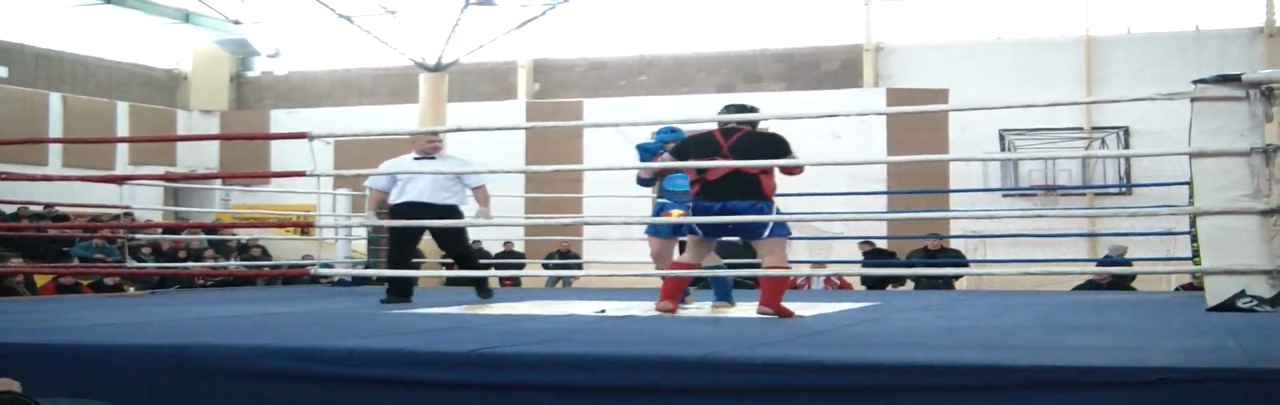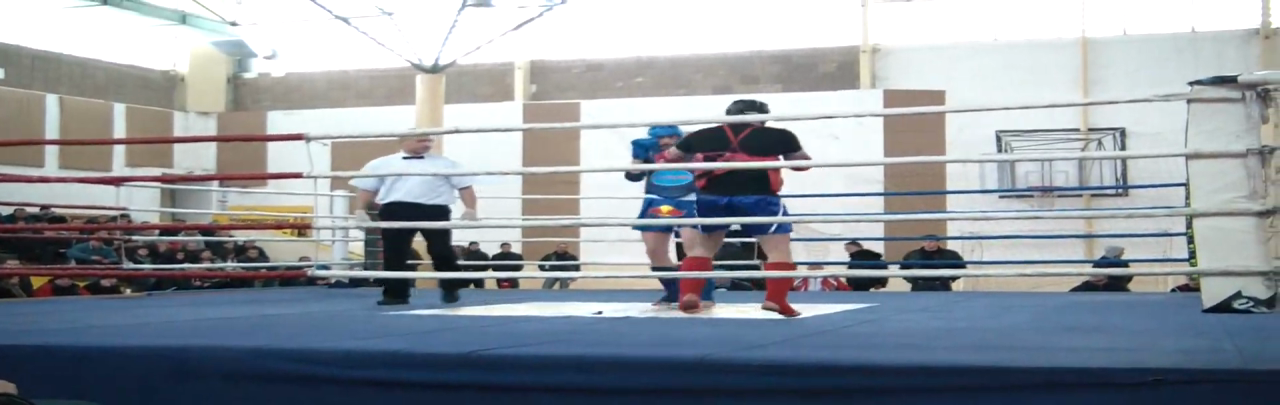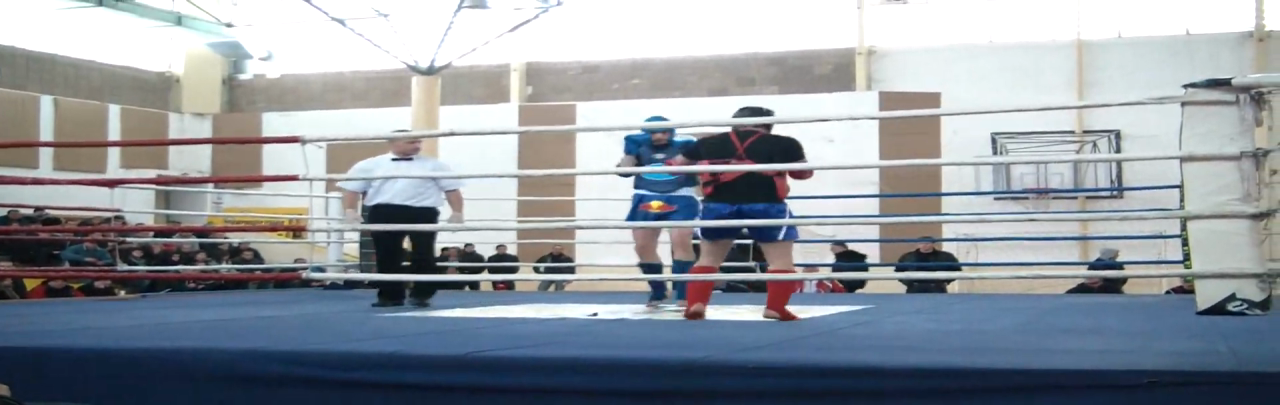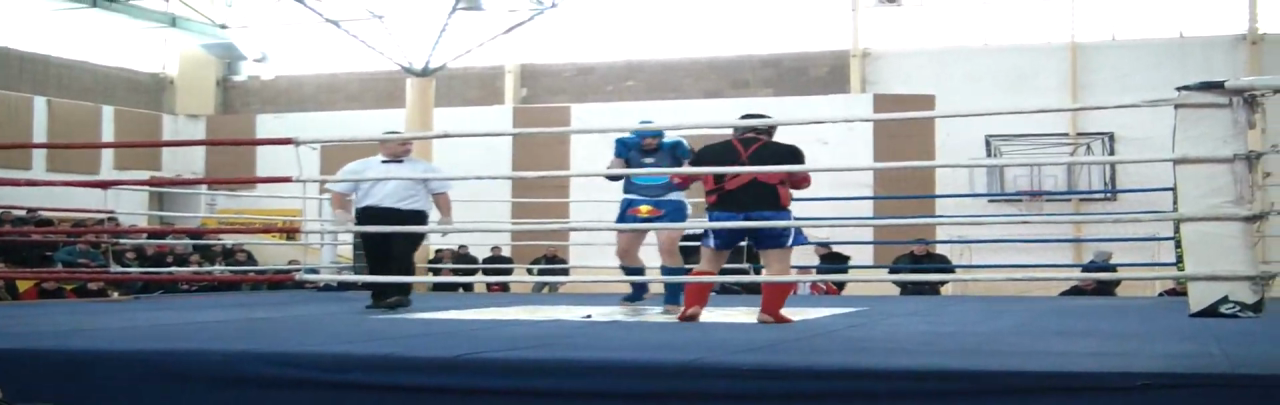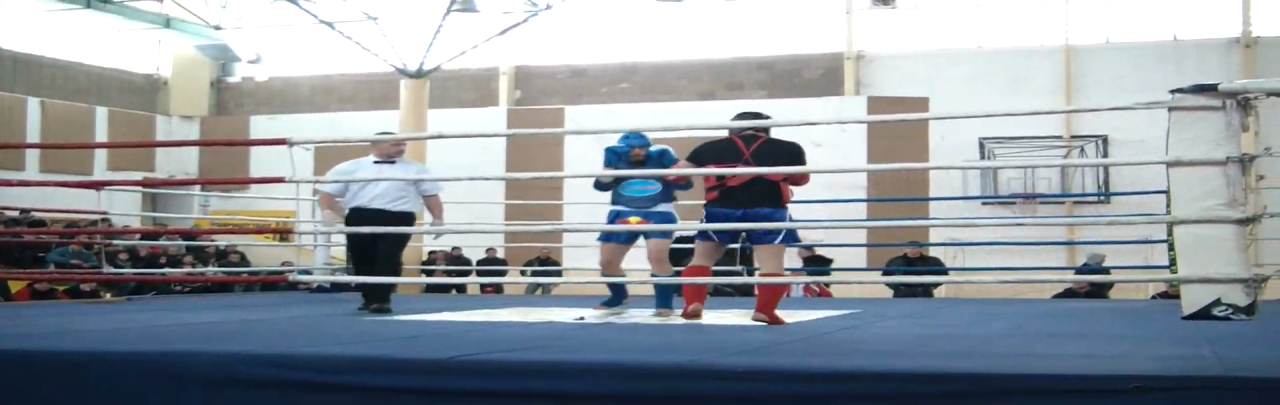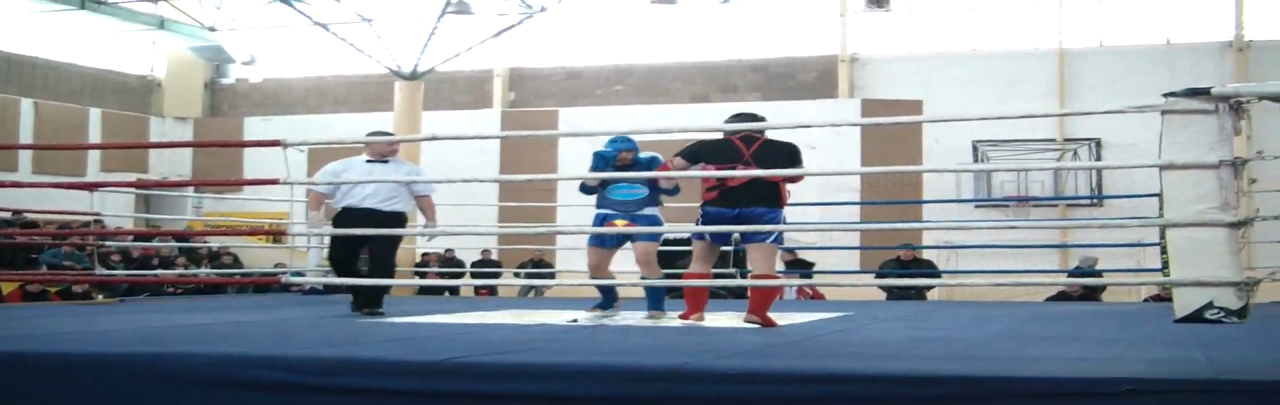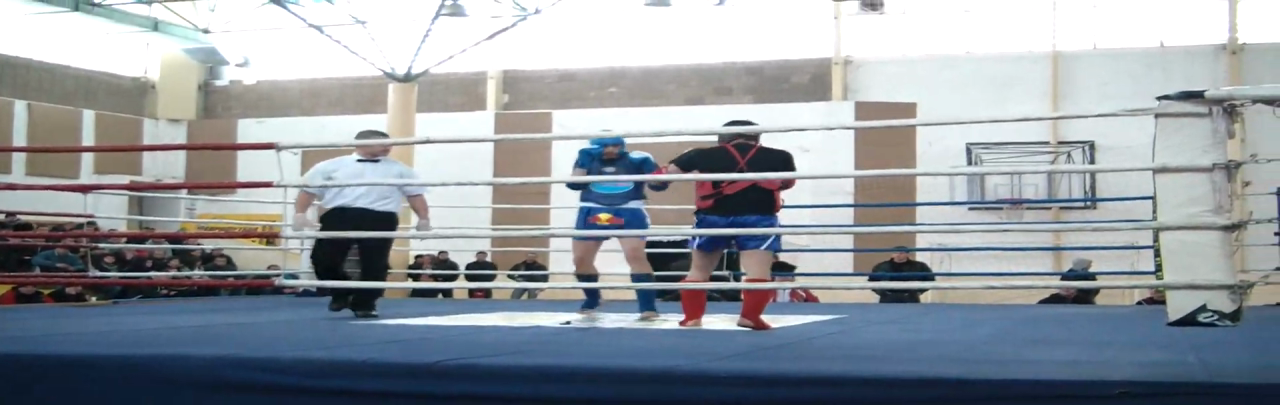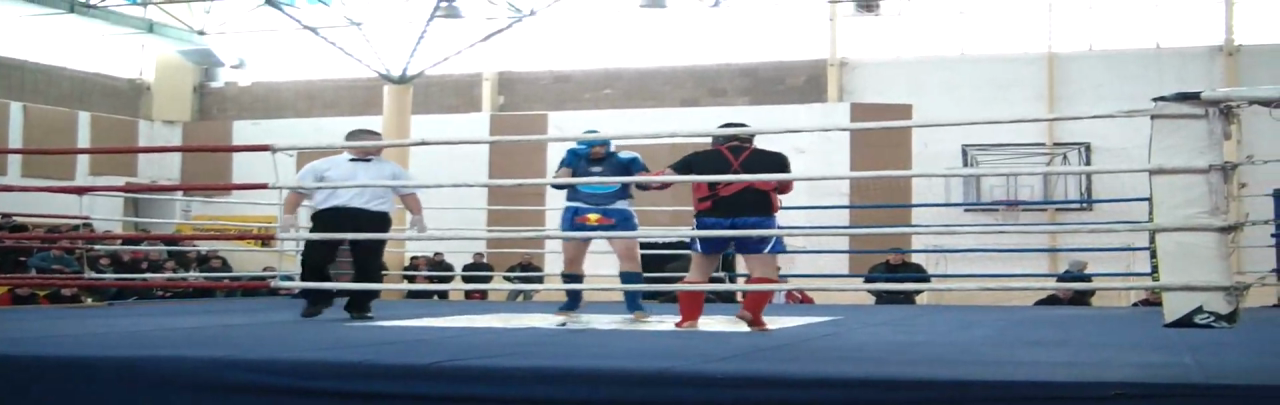
dt=0.1s
person 1, frame 1
left shoulder: (695, 142)
right shoulder: (768, 140)
right elbow: (794, 168)
left hip: (708, 203)
right hip: (752, 203)
left knee: (692, 256)
right knee: (774, 255)
left ankle: (667, 299)
right ankle: (770, 303)
person 1, frame 2
left shoulder: (702, 136)
right shoulder: (777, 136)
left elbow: (666, 159)
right elbow: (802, 162)
left hip: (712, 198)
right hip: (758, 198)
left knee: (701, 249)
right knee: (778, 250)
left ankle: (689, 294)
right ankle: (776, 299)
person 1, frame 3
left shoulder: (708, 143)
right shoulder: (785, 144)
left elbow: (675, 166)
right elbow: (803, 173)
left hip: (718, 206)
right hip: (765, 206)
left knee: (709, 260)
right knee: (781, 262)
left ankle: (696, 304)
right ankle: (776, 308)
person 1, frame 4
left shoulder: (711, 151)
right shoulder: (787, 151)
left elbow: (680, 178)
right elbow: (801, 182)
left hip: (723, 214)
right hip: (770, 214)
left knee: (708, 265)
right knee: (777, 268)
left ankle: (692, 306)
right ankle: (770, 311)
person 1, frame 5
left shoulder: (712, 147)
right shoulder: (788, 149)
right elbow: (801, 179)
left hip: (721, 209)
right hip: (768, 210)
left knee: (702, 259)
right knee: (771, 264)
left ankle: (693, 304)
right ankle: (764, 310)
person 1, frame 6
left shoulder: (709, 146)
right shoulder: (785, 149)
left elbow: (668, 170)
right elbow: (795, 176)
left hip: (717, 210)
right hip: (763, 210)
left knee: (701, 263)
right knee: (763, 265)
left ankle: (695, 310)
right ankle: (757, 312)
person 1, frame 7
left shoulder: (704, 155)
right shoulder: (779, 157)
right elbow: (787, 183)
left hip: (712, 218)
right hip: (758, 218)
left knee: (699, 271)
right knee: (756, 272)
left ankle: (692, 317)
right ankle: (750, 316)
person 1, frame 8
left shoulder: (699, 158)
right shoulder: (773, 159)
right elbow: (785, 187)
left hip: (711, 220)
right hip: (756, 220)
left knee: (698, 272)
right knee: (765, 271)
left ankle: (688, 318)
right ankle: (751, 311)
person 2, frame 1
right shoulder: (658, 157)
right elbow: (644, 181)
right wrist: (645, 159)
right hip: (667, 210)
right knee: (658, 255)
left ankle: (723, 296)
person 2, frame 2
right shoulder: (650, 154)
right elbow: (633, 176)
right wrist: (638, 154)
left hip: (691, 204)
right hip: (656, 206)
right knee: (655, 252)
left ankle: (705, 294)
right ankle: (674, 293)
person 2, frame 3
left shoulder: (685, 146)
right shoulder: (639, 149)
right elbow: (624, 171)
right wrist: (629, 150)
left hip: (681, 200)
right hip: (646, 201)
left knee: (681, 242)
right knee: (643, 248)
left ankle: (682, 292)
right ankle: (659, 290)
person 2, frame 4
left shoulder: (675, 150)
right shoulder: (629, 153)
right elbow: (613, 175)
left wrist: (685, 154)
right wrist: (619, 153)
left hip: (670, 205)
right hip: (635, 206)
left knee: (668, 249)
right knee: (624, 251)
left ankle: (672, 298)
right ankle: (639, 290)
person 2, frame 5
left shoulder: (662, 160)
right shoulder: (616, 163)
left elbow: (684, 184)
right elbow: (601, 185)
left wrist: (670, 161)
right wrist: (610, 162)
left hip: (659, 215)
right hip: (622, 216)
left knee: (657, 257)
right knee: (607, 262)
left ankle: (664, 302)
right ankle: (618, 296)
person 2, frame 6
left shoulder: (650, 165)
right shoulder: (603, 167)
left elbow: (671, 189)
right elbow: (587, 188)
left wrist: (659, 168)
right wrist: (597, 166)
left hip: (645, 218)
right hip: (609, 219)
left knee: (645, 259)
right knee: (595, 265)
left ankle: (656, 305)
right ankle: (610, 300)
person 2, frame 7
left shoulder: (634, 161)
right shoulder: (587, 162)
left elbow: (659, 185)
right elbow: (574, 184)
left wrist: (650, 167)
right wrist: (583, 163)
left hip: (629, 213)
right hip: (592, 214)
left knee: (635, 255)
right knee: (580, 259)
left ankle: (647, 305)
right ankle: (593, 298)
person 2, frame 8
left shoulder: (621, 160)
right shoulder: (572, 161)
left elbow: (645, 184)
right elbow: (559, 183)
left wrist: (637, 167)
right wrist: (569, 162)
left hip: (616, 213)
right hip: (579, 213)
left knee: (629, 253)
right knee: (571, 259)
left ankle: (634, 303)
right ankle: (573, 301)
person 3, frame 1
left shoulder: (456, 164)
right shoulder: (394, 165)
left elbow: (477, 185)
right elbow: (378, 190)
left wrist: (484, 208)
right wrist: (371, 212)
left hip: (446, 211)
right hip: (406, 211)
left knee: (460, 250)
right knee: (400, 254)
left ankle: (481, 284)
right ankle: (399, 292)
person 3, frame 2
left shoulder: (445, 163)
right shoulder: (381, 164)
left elbow: (464, 186)
right elbow: (366, 189)
left wrist: (470, 209)
right wrist: (361, 211)
left hip: (434, 211)
right hip: (396, 211)
left knee: (441, 251)
right knee: (395, 255)
left ankle: (450, 288)
right ankle: (396, 294)
person 3, frame 3
left shoulder: (434, 165)
right shoulder: (369, 165)
left elbow: (451, 189)
right elbow: (351, 190)
left wrist: (457, 213)
right wrist: (350, 211)
left hip: (422, 213)
right hip: (384, 214)
left knee: (422, 253)
right knee: (387, 257)
left ankle: (421, 294)
right ankle: (390, 295)
person 3, frame 4
left shoulder: (424, 167)
right shoulder: (359, 167)
left elbow: (439, 192)
right elbow: (339, 191)
left wrist: (446, 217)
right wrist: (340, 211)
left hip: (411, 216)
right hip: (373, 216)
left knee: (402, 256)
right knee: (378, 260)
left ankle: (398, 295)
right ankle: (382, 297)
person 3, frame 5
left shoulder: (415, 169)
right shoulder: (349, 168)
left elbow: (431, 195)
right elbow: (328, 192)
left wrist: (438, 219)
right wrist: (329, 213)
left hip: (398, 218)
right hip: (361, 217)
left knee: (389, 259)
right knee: (363, 262)
left ankle: (379, 299)
right ankle: (372, 297)
person 3, frame 6
left shoulder: (408, 169)
right shoulder: (341, 166)
left elbow: (423, 195)
right elbow: (319, 191)
left wrist: (430, 221)
right wrist: (315, 213)
left hip: (389, 218)
right hip: (350, 216)
left knee: (382, 261)
right knee: (342, 260)
left ankle: (371, 303)
right ankle: (361, 297)
person 3, frame 7
left shoulder: (398, 169)
right shoulder: (331, 166)
left elbow: (414, 194)
right elbow: (308, 190)
left wrist: (423, 219)
right wrist: (300, 214)
left hip: (379, 219)
right hip: (340, 216)
left knee: (374, 264)
right knee: (323, 258)
left ankle: (365, 304)
right ankle: (343, 295)
person 3, frame 8
left shoulder: (390, 168)
right shoulder: (322, 165)
left elbow: (407, 193)
right elbow: (298, 190)
left wrist: (417, 215)
right wrist: (288, 215)
left hip: (372, 219)
right hip: (331, 216)
left knee: (368, 265)
right knee: (314, 259)
left ankle: (359, 306)
right ankle: (318, 300)
